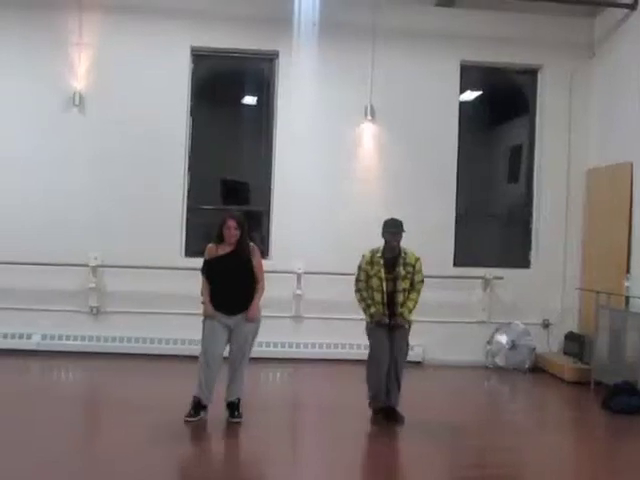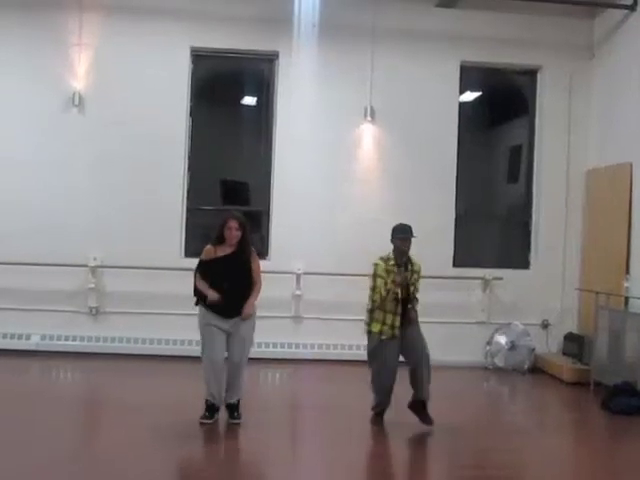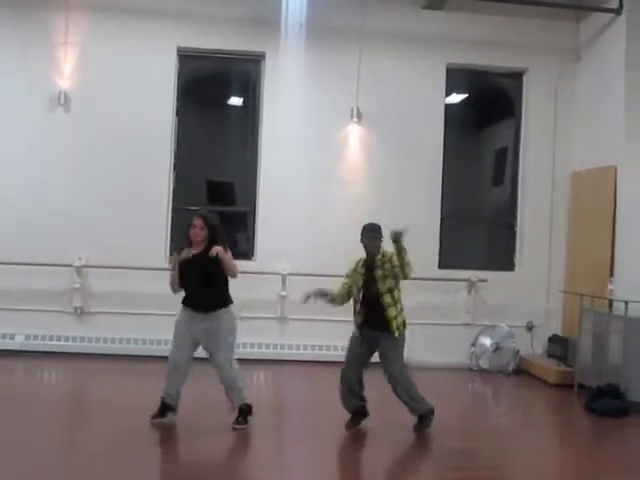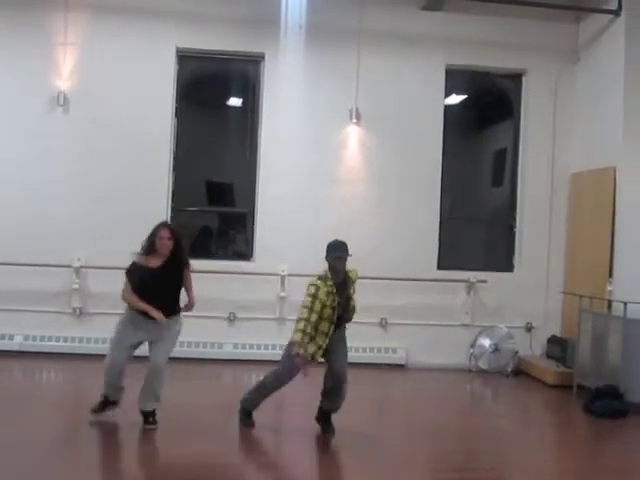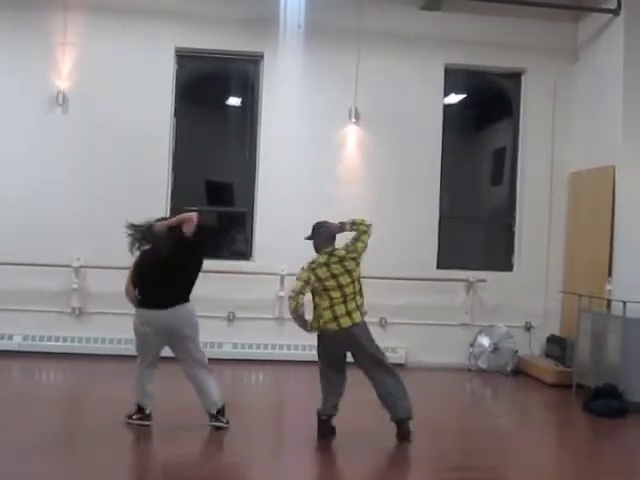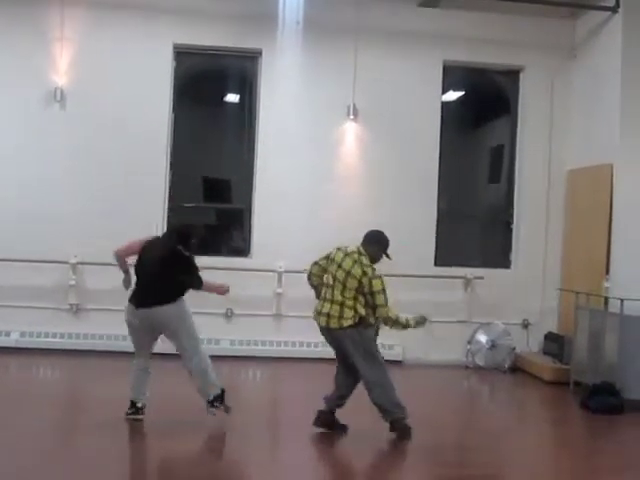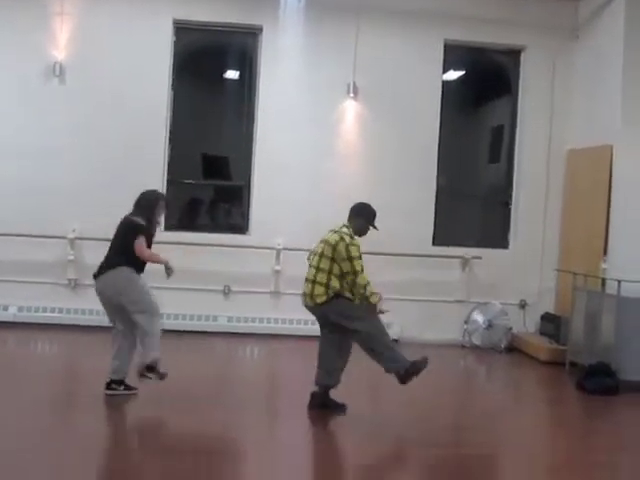
dt=0.7s
person 1, frame 1
left shoulder: (250, 250)
right shoulder: (212, 250)
left elbow: (260, 282)
right elbow: (205, 279)
left wrist: (255, 305)
right wrist: (207, 303)
left hip: (245, 314)
right hip: (217, 314)
left knee: (239, 359)
right knee: (209, 356)
left ankle: (233, 402)
right ankle: (200, 402)
person 1, frame 2
left shoulder: (249, 253)
right shoulder: (210, 251)
left elbow: (257, 283)
right elbow: (199, 279)
left wrist: (250, 303)
right wrist: (208, 292)
left hip: (240, 315)
right hip: (212, 315)
left knee: (238, 361)
right knee: (213, 360)
left ankle: (233, 402)
right ankle: (212, 404)
person 1, frame 3
left shoulder: (217, 252)
right shoulder: (185, 255)
left elbow: (234, 273)
right elbow: (176, 288)
left wrist: (222, 255)
right wrist: (174, 267)
left hip: (219, 317)
right hip: (190, 316)
left knee: (224, 364)
right knee: (177, 360)
left ankle: (243, 409)
right ankle: (168, 405)
person 1, frame 4
left shoulder: (179, 261)
right shoulder: (141, 262)
left elbow: (185, 276)
right elbow: (127, 295)
left wrist: (191, 297)
right wrist: (152, 310)
left hip: (168, 323)
right hip: (136, 319)
left knee: (158, 365)
right knee: (114, 362)
left ankle: (148, 409)
right ankle: (110, 397)
person 1, frame 5
left shoulder: (142, 257)
right shoulder: (181, 245)
left elbow: (129, 292)
right elbow: (193, 216)
right wrist: (167, 223)
left hip: (148, 315)
right hip: (180, 313)
left knee: (146, 364)
right knee: (197, 364)
left ankle: (143, 412)
right ankle: (216, 412)
person 1, frame 6
left shoulder: (150, 244)
right shoulder: (184, 260)
left elbow: (119, 253)
right elbow: (200, 285)
left wrist: (127, 275)
right wrist: (221, 288)
left hip: (138, 311)
right hip: (169, 311)
left knee: (141, 359)
right knee: (194, 354)
left ankle: (136, 405)
right ankle: (215, 398)
person 1, frame 7
left shoulder: (130, 222)
right shoulder: (138, 224)
right elbow: (141, 251)
right wrist: (165, 261)
left hip: (104, 281)
right hip: (120, 275)
left knee: (126, 330)
right knee: (150, 316)
left ankle: (116, 381)
right ankle: (149, 365)
person 2, frame 1
left shoulder: (413, 260)
right shoulder: (369, 259)
left elbow: (416, 289)
right elbow: (360, 288)
left wrist: (404, 314)
right wrist: (372, 312)
left hip: (400, 320)
right hip: (377, 319)
left knee: (397, 363)
right knee: (378, 360)
left ankle: (391, 406)
right ankle: (378, 405)
person 2, frame 2
left shoulder: (415, 266)
right shoulder: (382, 265)
right elbow: (377, 298)
left wrist: (412, 308)
right wrist: (395, 283)
left hip: (406, 321)
right hip: (383, 325)
left knee: (421, 358)
right knee: (384, 369)
left ankle: (419, 402)
right ankle: (379, 408)
person 2, frame 3
left shoulder: (390, 260)
right shoulder: (357, 268)
left elbow: (405, 272)
right elbow: (342, 297)
left wrist: (399, 246)
right wrist: (323, 294)
left hip: (390, 330)
right hip: (365, 329)
left knee: (397, 374)
right knee: (350, 370)
left ankle: (424, 412)
right ankle: (358, 409)
person 2, frame 4
left shoulder: (351, 276)
right shoulder: (318, 286)
right elbow: (305, 319)
left wrist: (350, 310)
right wrist: (300, 354)
left hip: (335, 332)
right hip: (311, 333)
left knee: (339, 373)
right knee: (282, 374)
left ankle: (325, 414)
right ankle: (247, 406)
person 2, frame 5
left shoulder: (311, 269)
right shoulder: (350, 254)
left elbow: (295, 302)
right elbow: (365, 228)
left wrist: (305, 324)
right wrist: (343, 226)
left hip: (328, 329)
right hip: (354, 324)
left knee: (332, 376)
right knee: (380, 370)
left ankle: (325, 420)
right ankle: (402, 420)
person 2, frame 6
left shoulder: (338, 253)
right shoulder: (370, 274)
left elbow: (314, 272)
right elbow: (383, 314)
left wrist: (323, 297)
right wrist: (411, 322)
left hip: (326, 322)
right hip: (348, 325)
left knee: (349, 367)
right knee: (374, 371)
left ankle: (328, 414)
right ankle: (396, 419)
person 2, frame 7
left shoulder: (333, 235)
right shoulder: (348, 243)
left elbow: (312, 258)
right elbow: (358, 280)
right wrist: (373, 302)
left hip: (314, 298)
right hip: (325, 300)
left knee: (337, 344)
right knee: (372, 326)
left ankle: (321, 394)
right ankle: (402, 368)
